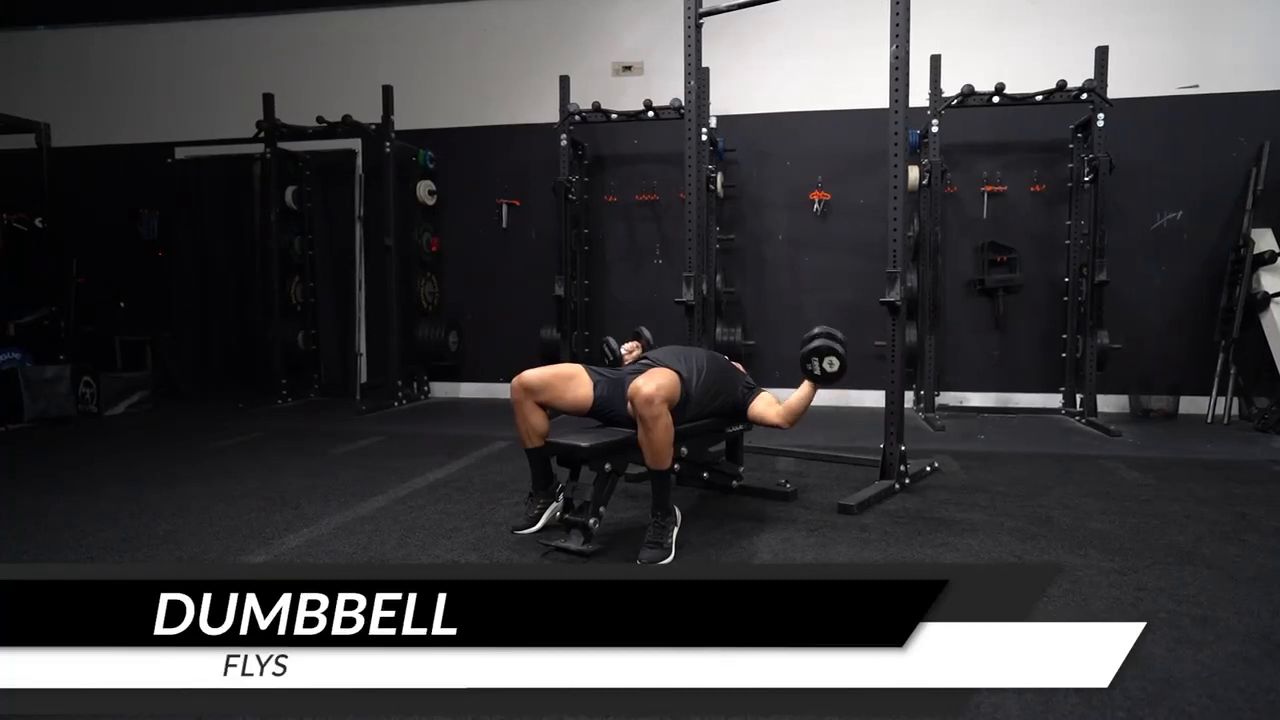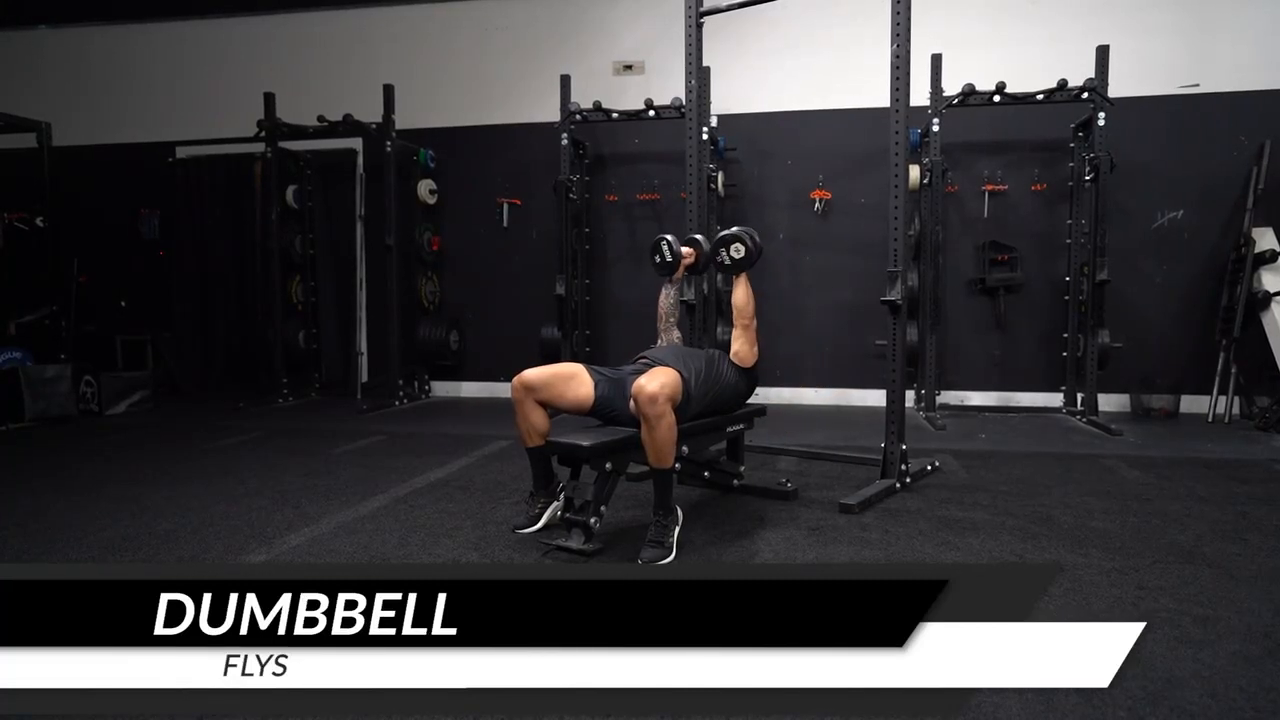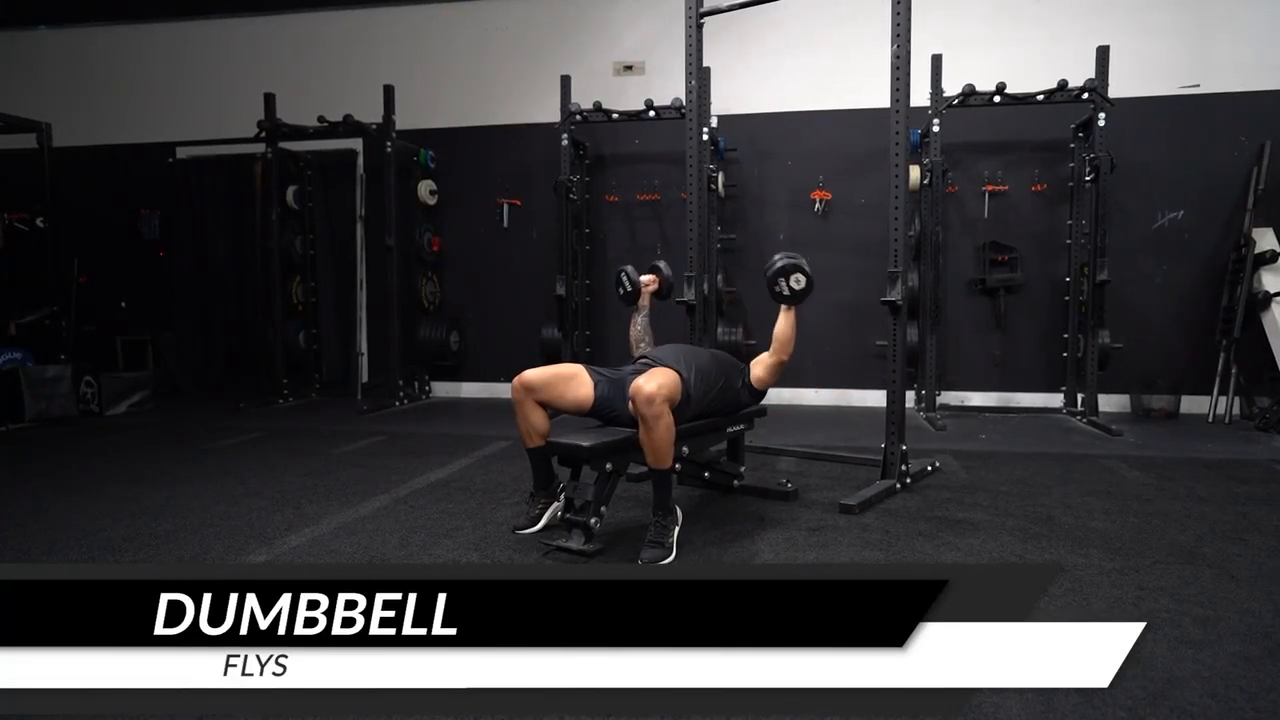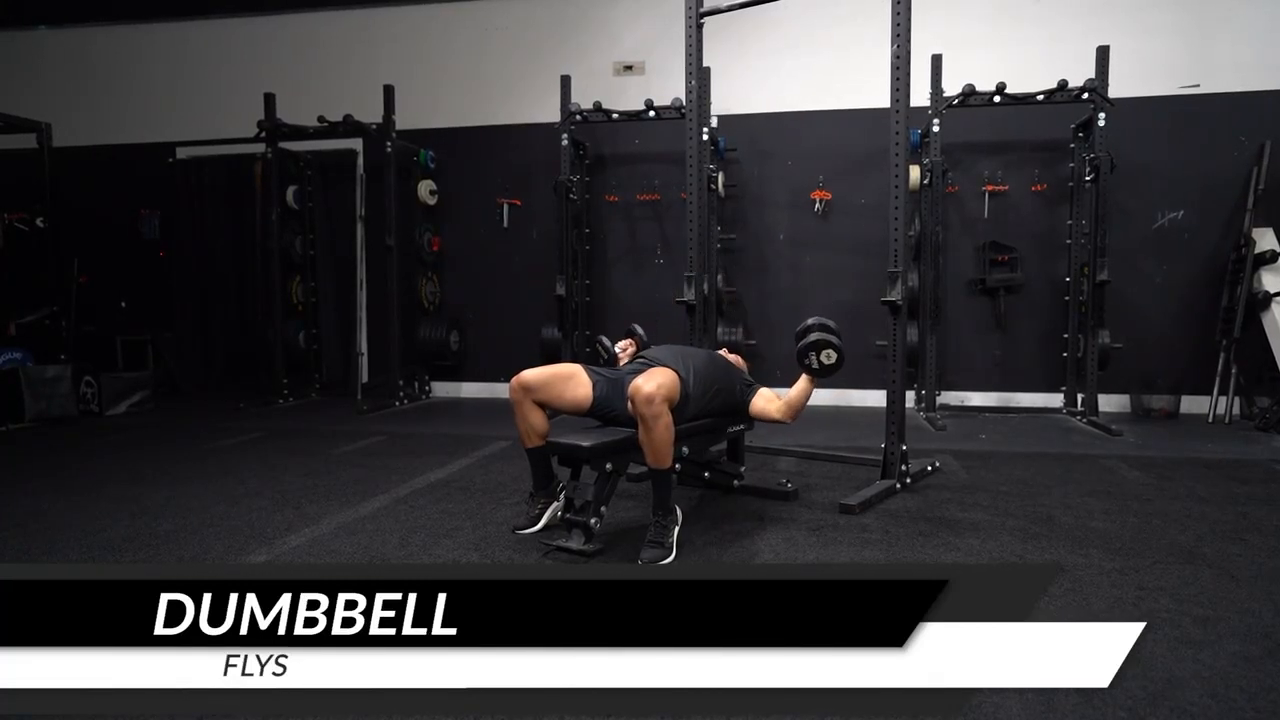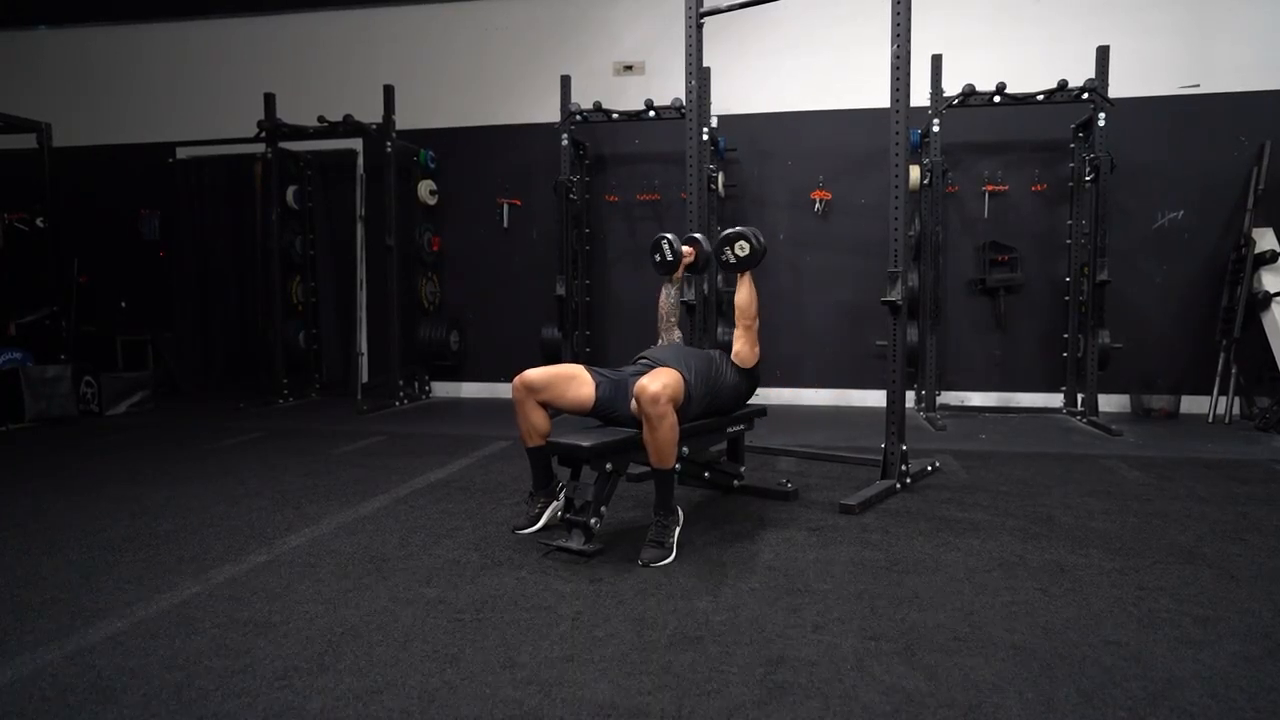
dt=1s
person 1, frame 1
left shoulder: (743, 388)
left elbow: (783, 416)
left wrist: (813, 378)
right wrist: (631, 358)
left hip: (653, 395)
left knee: (648, 394)
right knee: (525, 384)
left ankle: (664, 516)
right ankle: (545, 493)
person 1, frame 2
left shoulder: (738, 378)
right shoulder: (694, 360)
left elbow: (745, 323)
right elbow: (667, 323)
left wrist: (739, 272)
right wrist: (676, 272)
left hip: (656, 391)
right hip: (625, 378)
left knee: (650, 393)
right knee: (525, 385)
left ankle: (666, 516)
right ankle: (547, 492)
person 1, frame 3
left shoulder: (742, 382)
right shoulder: (703, 359)
left elbow: (778, 357)
right elbow: (641, 348)
left wrist: (787, 304)
right wrist: (644, 299)
left hip: (652, 393)
right hip: (624, 381)
left knee: (647, 394)
right knee: (525, 385)
left ankle: (665, 516)
right ankle: (548, 493)
person 1, frame 4
left shoulder: (740, 385)
left elbow: (784, 411)
left wrist: (810, 372)
right wrist: (625, 356)
left hip: (651, 393)
right hip: (627, 377)
left knee: (648, 392)
right knee: (524, 384)
left ankle: (664, 516)
right ankle: (546, 493)
person 1, frame 5
left shoulder: (738, 378)
right shoulder: (694, 358)
left elbow: (747, 324)
right elbow: (668, 323)
left wrist: (743, 272)
right wrist: (676, 272)
left hip: (658, 392)
right hip: (623, 381)
left knee: (652, 393)
right knee: (526, 385)
left ankle: (666, 515)
right ankle: (546, 493)
